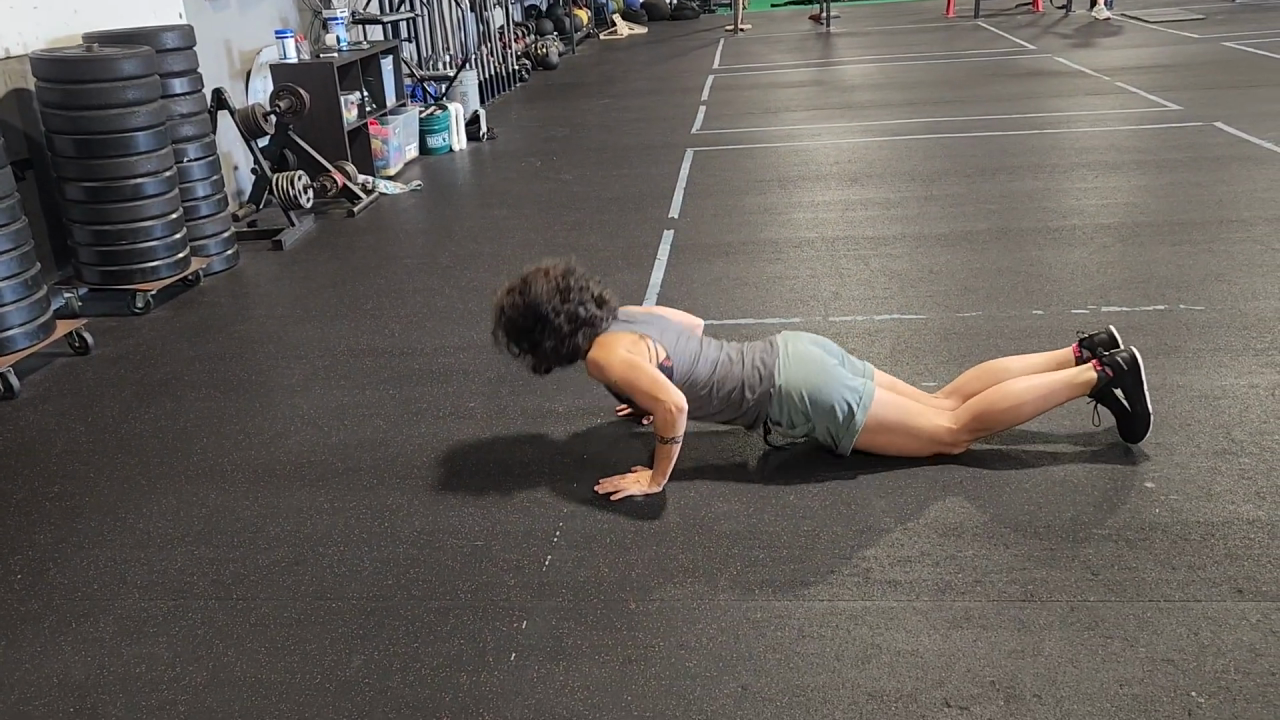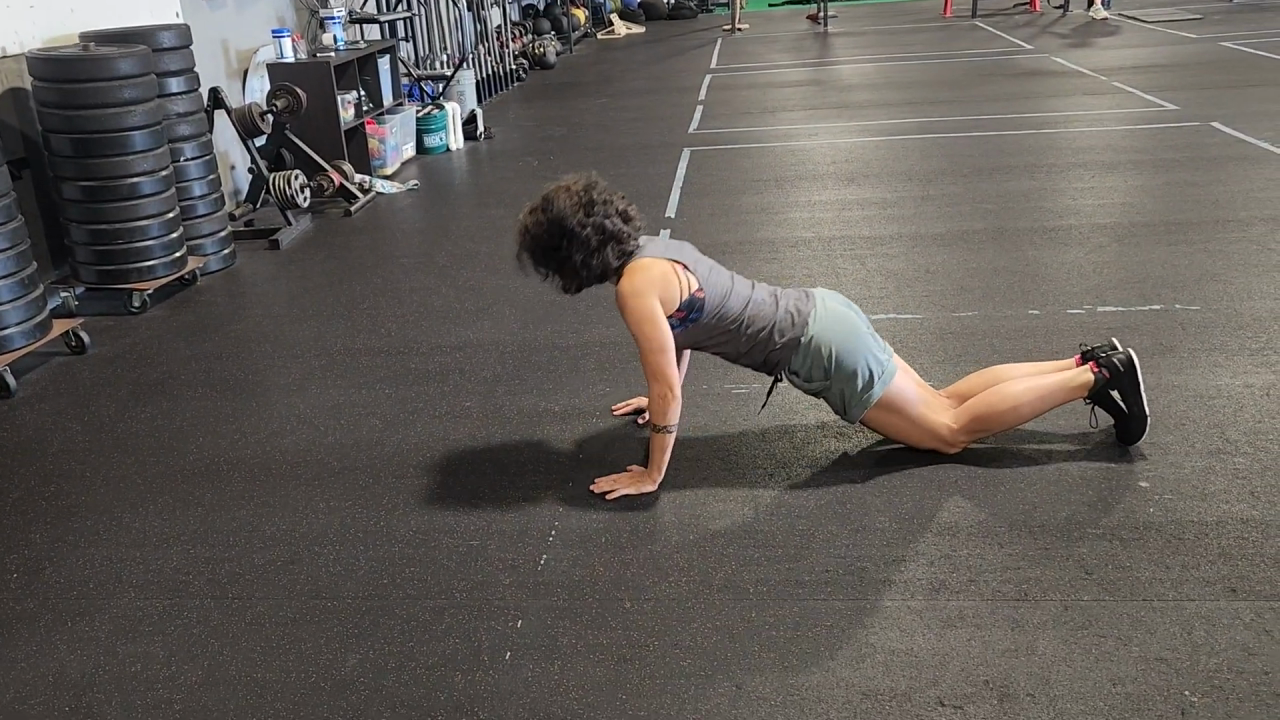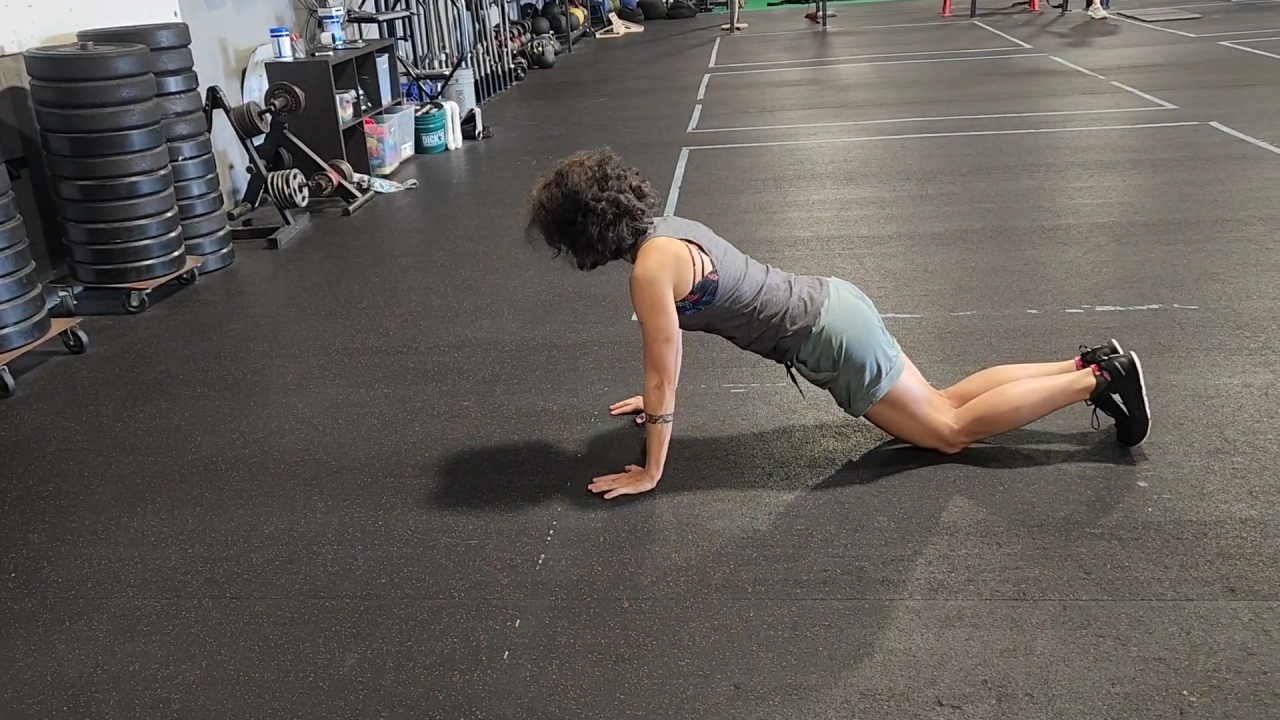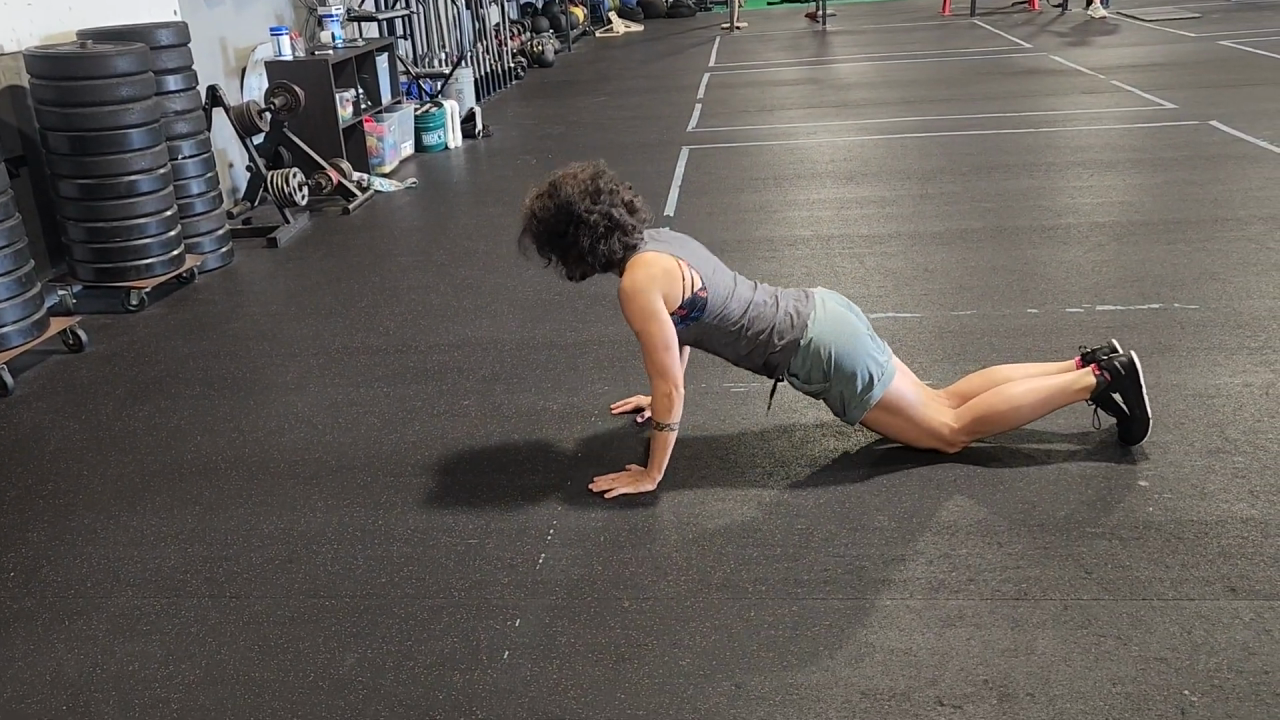
dt=0.3s
person 1, frame 1
left shoulder: (604, 353)
right shoulder: (622, 315)
left elbow: (675, 410)
left wrist: (656, 478)
right wrist: (655, 399)
left hip: (799, 390)
right hip: (797, 353)
left knee: (953, 431)
right knee: (944, 401)
left ankle: (1096, 378)
right ankle: (1086, 355)
person 1, frame 2
left shoulder: (634, 284)
right shoulder: (647, 247)
left elbow: (670, 391)
left wrist: (653, 474)
right wrist: (660, 397)
left hip: (819, 347)
right hip: (820, 313)
left knee: (952, 433)
right knee: (946, 404)
left ankle: (1092, 379)
right ankle: (1088, 360)
person 1, frame 3
left shoulder: (651, 264)
right shoulder: (661, 228)
left elbow: (661, 375)
right elbow: (679, 324)
left wrist: (650, 474)
right wrist: (656, 399)
left hip: (828, 336)
right hip: (830, 304)
left knee: (952, 432)
right knee: (944, 404)
left ankle: (1096, 381)
right ankle: (1090, 365)
person 1, frame 4
left shoulder: (637, 280)
right shoulder: (655, 240)
left elbow: (670, 385)
left wrist: (652, 475)
right wrist: (659, 399)
left hip: (817, 349)
right hip: (819, 314)
left knee: (951, 430)
right knee: (943, 402)
left ankle: (1097, 379)
right ankle: (1090, 365)
